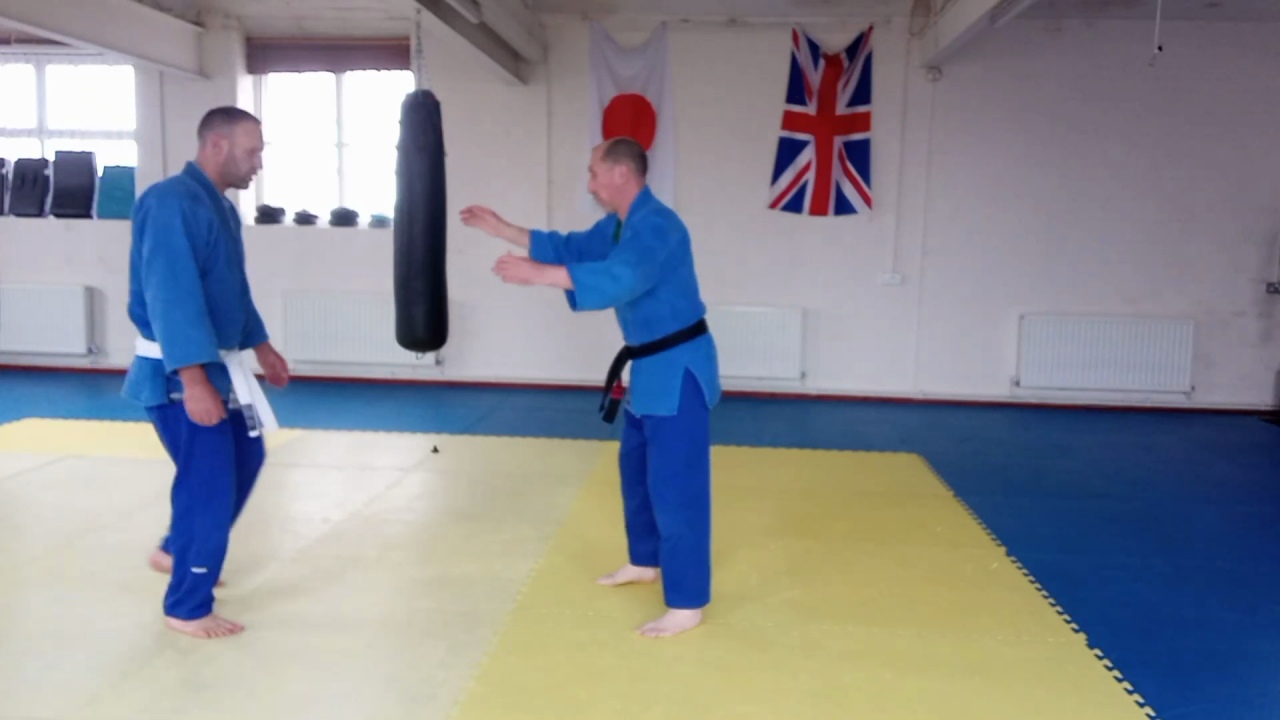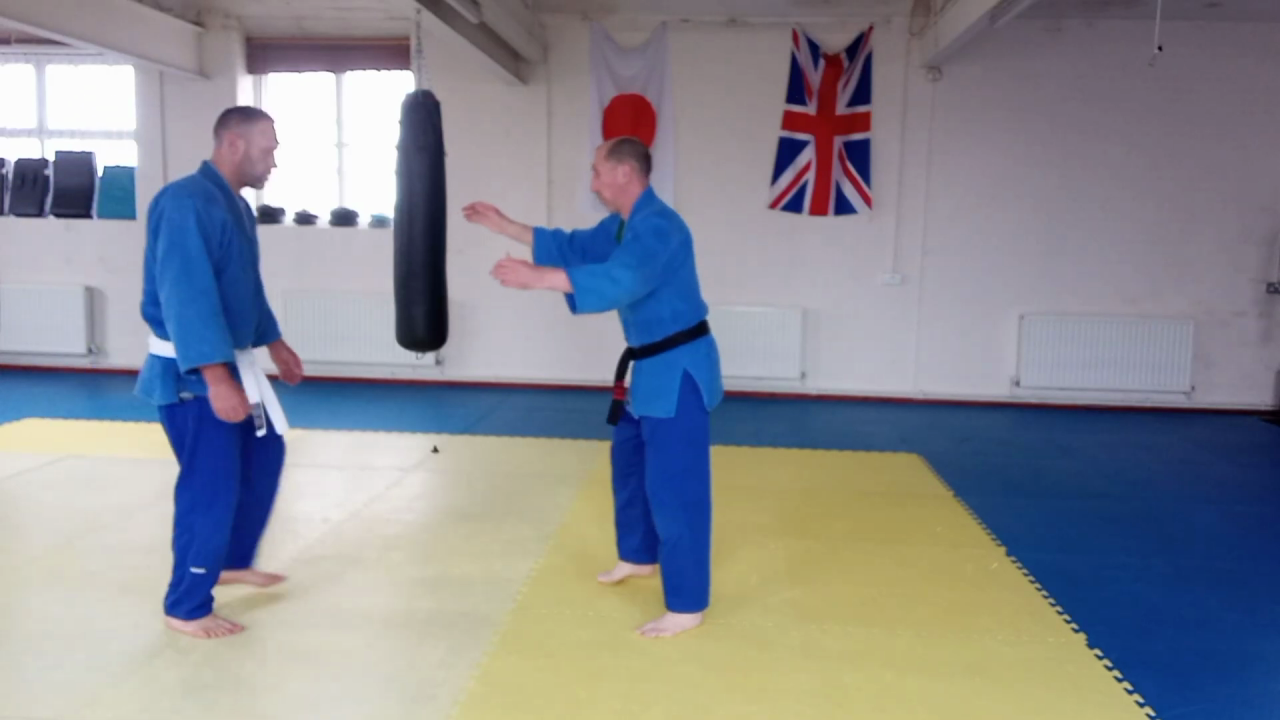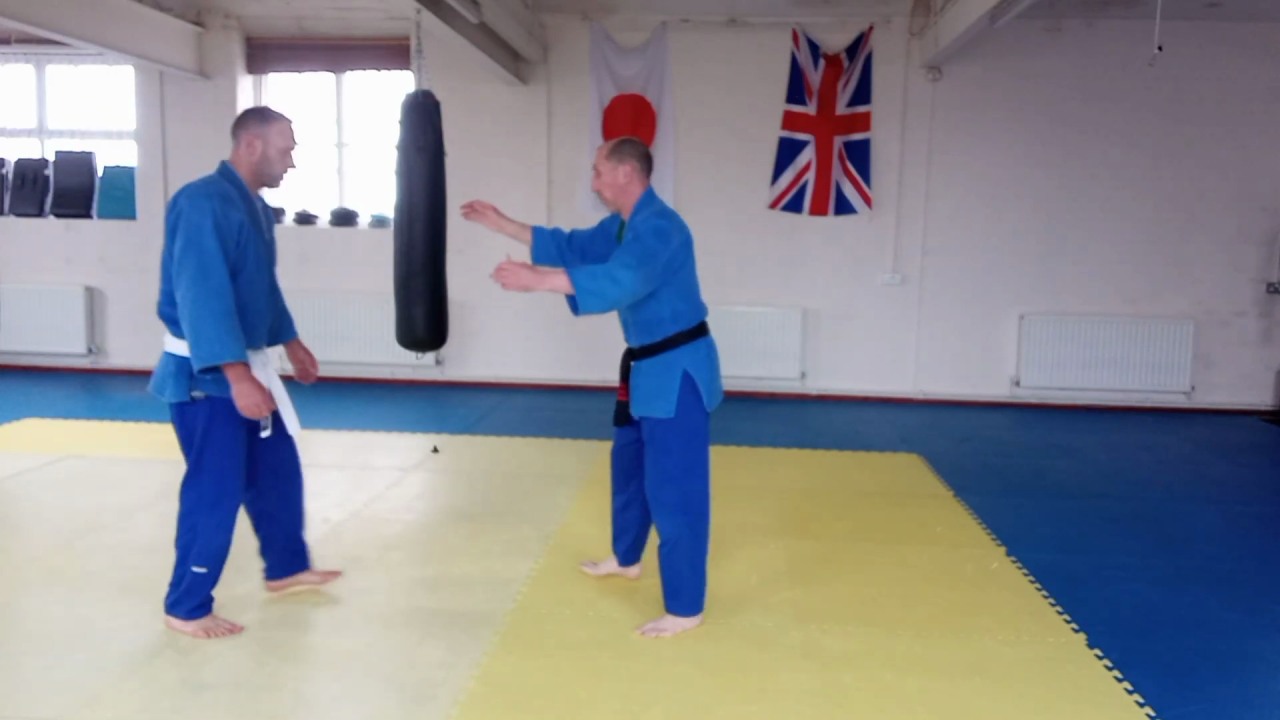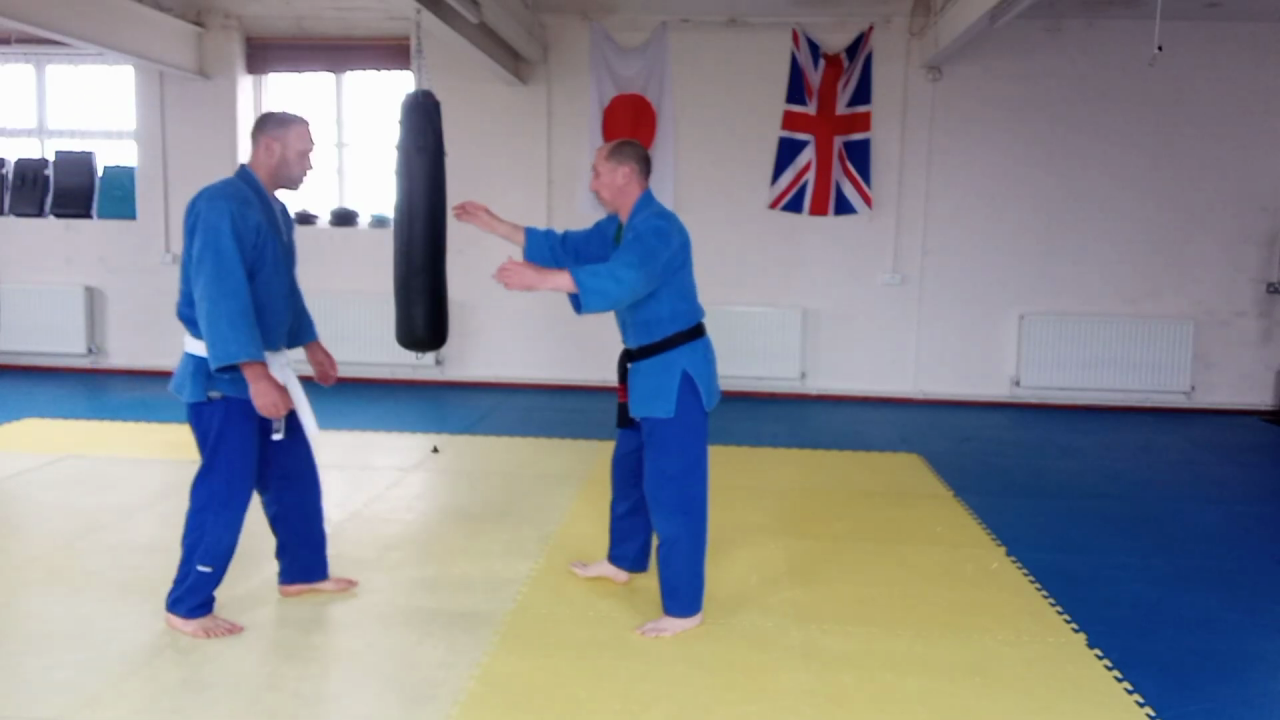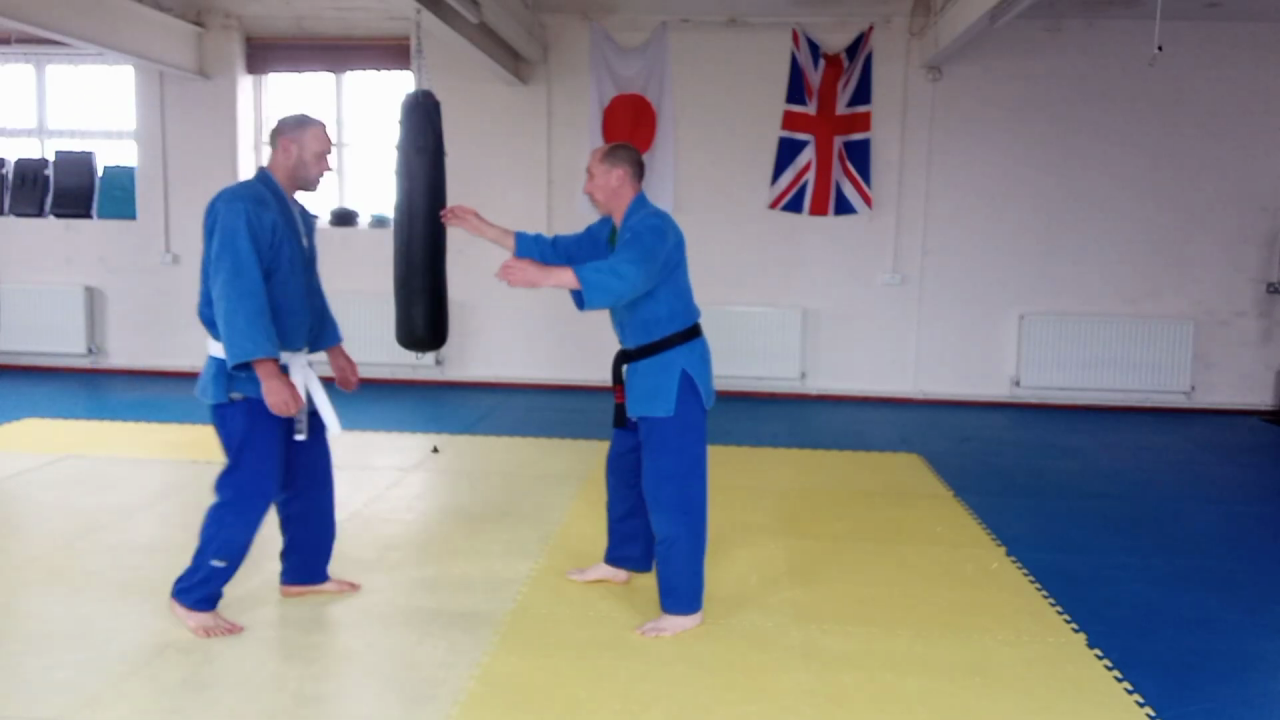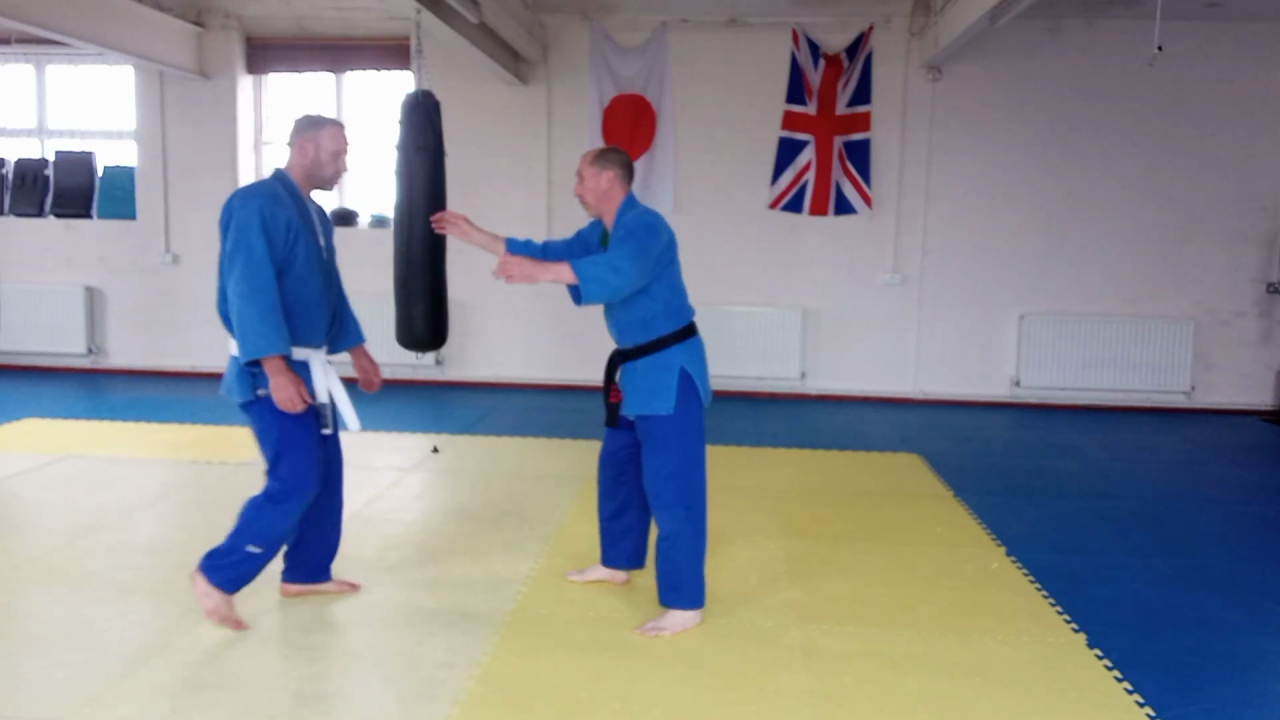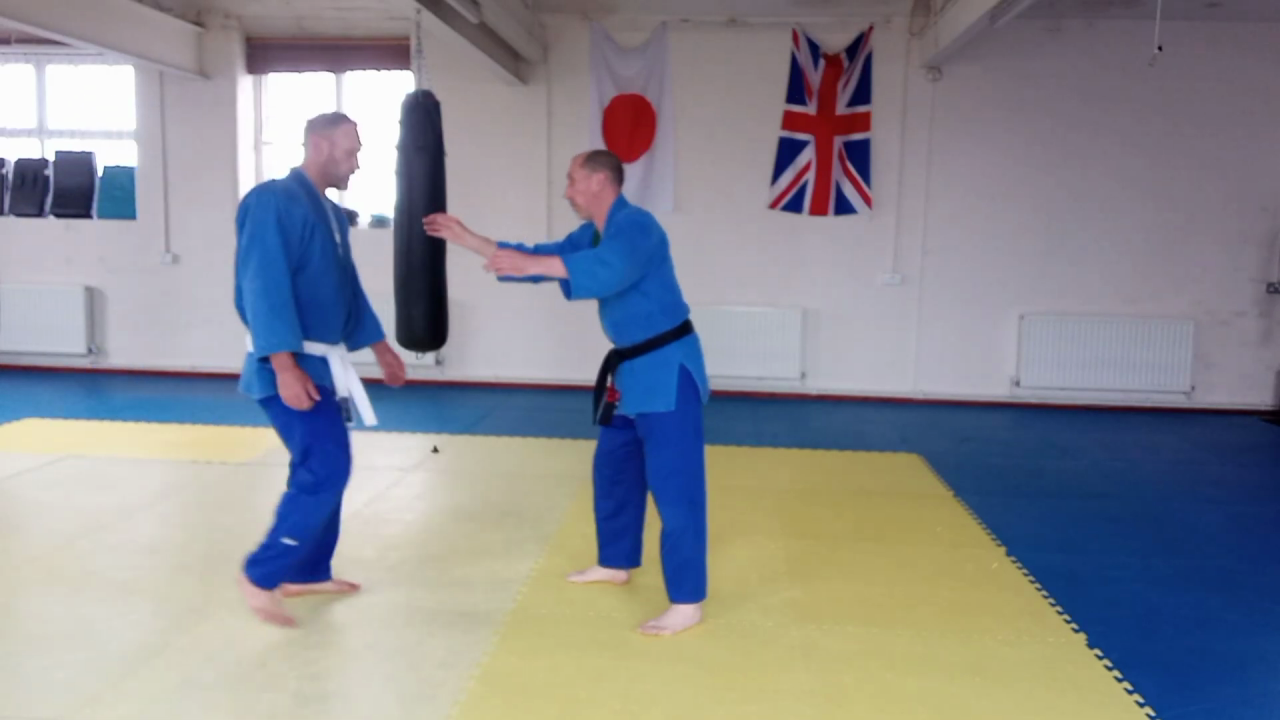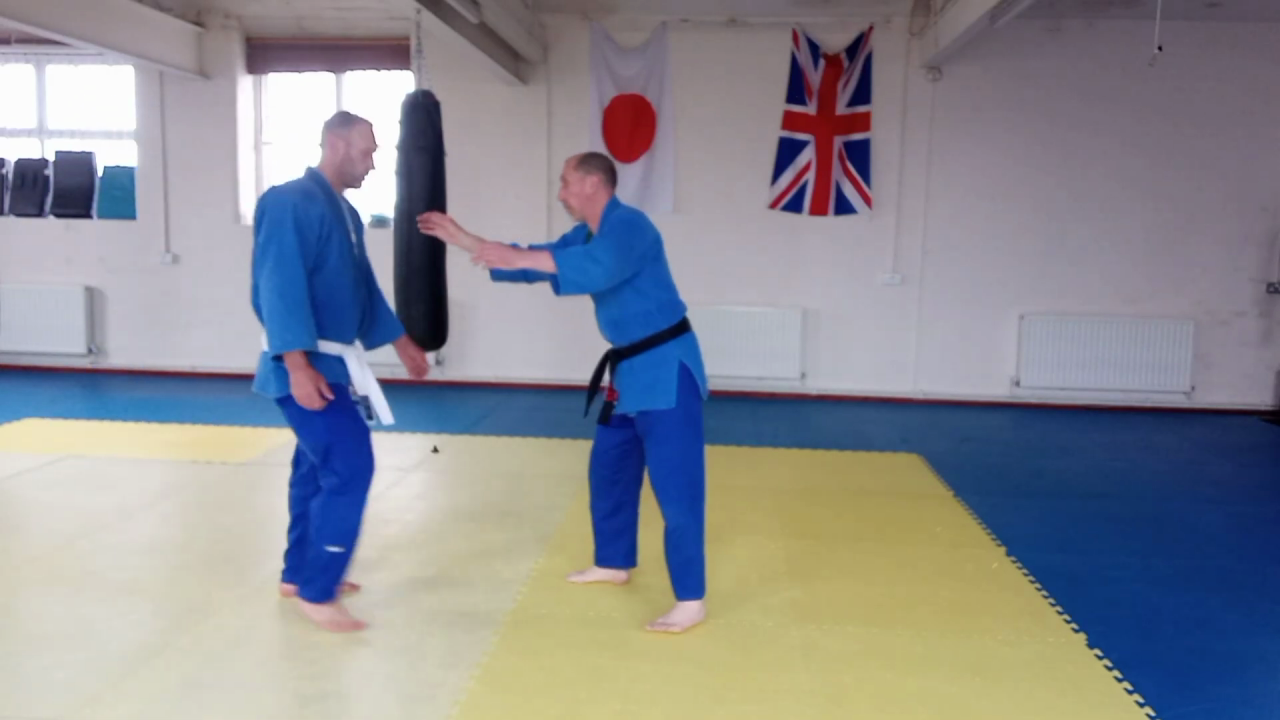
dt=0.1s
person 1, frame 1
left shoulder: (219, 206)
right shoulder: (172, 204)
right elbow: (173, 298)
left wrist: (261, 346)
right wrist: (194, 380)
left hip: (214, 365)
right hip: (179, 373)
left knee: (243, 461)
right knee: (208, 485)
left ankle: (178, 550)
right ankle: (186, 606)
person 1, frame 2
left shoulder: (234, 205)
right shoulder: (187, 203)
right elbow: (188, 298)
left wrist: (275, 344)
right wrist: (216, 379)
left hip: (226, 364)
right hip: (192, 373)
left knee: (264, 457)
right knee: (211, 486)
left ankle: (233, 559)
right ankle: (187, 606)
person 1, frame 3
left shoulder: (255, 207)
right shoulder: (203, 203)
right elbow: (203, 298)
left wrist: (291, 343)
right wrist: (237, 376)
left hip: (244, 367)
right hip: (205, 374)
left knee: (277, 468)
right knee: (214, 488)
left ankle: (286, 566)
right ankle: (186, 607)
person 1, frame 4
left shoulder: (274, 210)
right shoulder: (222, 205)
right elbow: (221, 298)
left wrist: (311, 345)
right wrist: (255, 376)
left hip: (263, 368)
right hip: (225, 375)
left knee: (293, 472)
right knee: (225, 488)
left ankle: (303, 572)
right ankle: (188, 605)
person 1, frame 5
left shoulder: (297, 215)
right shoulder: (240, 207)
right elbow: (238, 298)
left wrist: (333, 350)
right wrist: (268, 373)
left hip: (287, 368)
right hip: (247, 375)
left knee: (310, 472)
right knee: (250, 486)
left ankle: (306, 573)
right ankle: (194, 598)
person 1, frame 6
left shoulder: (315, 215)
right shoulder: (255, 206)
right elbow: (251, 295)
left wrist: (356, 351)
right wrist: (277, 371)
left hip: (307, 367)
right hip: (269, 371)
left knee: (323, 473)
right knee: (297, 480)
left ankle: (306, 573)
right ankle: (218, 575)
person 1, frame 7
left shoulder: (331, 213)
right shoulder: (271, 203)
left elbow: (347, 288)
right elbow: (265, 290)
left wrist: (379, 346)
right wrist: (285, 366)
left hip: (321, 361)
right hip: (290, 366)
left knee: (320, 469)
right knee: (325, 470)
left ankle: (304, 570)
right ankle: (265, 574)
person 1, frame 8
left shoulder: (344, 212)
right shoulder: (289, 203)
left elbow: (363, 287)
right elbow: (280, 290)
left wrist: (401, 341)
right wrist: (297, 365)
left hip: (336, 360)
right hip: (306, 365)
left knee: (318, 470)
right knee: (349, 469)
left ankle: (301, 573)
right ankle: (317, 591)
person 2, frame 1
left shoulder: (655, 225)
right shoulder: (618, 224)
left elbow: (616, 279)
right elbow: (572, 248)
left wrist: (539, 274)
right wrist: (501, 229)
left hip: (678, 368)
right hip: (653, 365)
left knee: (675, 484)
right knee: (637, 468)
left ankle: (686, 604)
right ankle: (645, 560)
person 2, frame 2
left shoulder: (657, 227)
right shoulder: (622, 223)
left elbow: (617, 281)
right elbow: (575, 246)
left wrist: (538, 277)
right wrist: (505, 225)
left hip: (679, 369)
right hip: (655, 366)
left knee: (674, 486)
right knee: (629, 462)
left ankle: (686, 606)
right ankle: (639, 556)
person 2, frame 3
left shoulder: (658, 226)
right shoulder: (622, 225)
left elbow: (619, 282)
right elbow: (573, 246)
left wrist: (539, 280)
right wrist: (503, 223)
left hip: (679, 370)
right hip: (653, 367)
left knee: (673, 487)
right knee: (629, 464)
left ankle: (685, 608)
right ankle: (625, 557)
person 2, frame 4
left shoulder: (657, 227)
right shoulder: (618, 226)
left elbow: (623, 281)
right elbow: (567, 247)
left wrist: (542, 280)
right wrist: (495, 225)
left hip: (676, 370)
right hip: (651, 368)
left knee: (672, 487)
right knee: (630, 470)
left ankle: (683, 609)
right ankle: (622, 561)
person 2, frame 5
left shoulder: (652, 227)
right shoulder: (610, 229)
left elbow: (623, 278)
right elbow: (556, 249)
left wrist: (546, 278)
right wrist: (485, 229)
left hip: (673, 372)
right hip: (645, 369)
left knee: (671, 488)
right knee: (625, 470)
left ankle: (683, 607)
right ankle: (622, 561)
person 2, frame 6
left shoulder: (644, 225)
right shoulder: (601, 232)
left elbow: (619, 273)
right elbow: (548, 252)
left wrist: (543, 273)
right wrist: (476, 235)
left hip: (670, 370)
right hip: (640, 368)
left knee: (671, 485)
right knee: (618, 469)
left ankle: (684, 604)
right ankle: (617, 562)
person 2, frame 7
left shoulder: (635, 226)
right shoulder: (591, 234)
left elbow: (609, 270)
right elbow: (542, 256)
left wrist: (531, 265)
right wrist: (466, 238)
left hip: (668, 367)
right hip: (633, 368)
left knee: (674, 483)
right knee: (613, 467)
left ankle: (688, 602)
right ankle: (616, 562)
person 2, frame 8
left shoulder: (629, 225)
right shoulder: (585, 235)
left elbow: (599, 266)
right elbow: (534, 259)
left wrist: (522, 260)
right wrist: (460, 238)
left hip: (666, 366)
right hip: (632, 367)
left knee: (674, 479)
right knee: (610, 467)
left ankle: (690, 598)
right ankle: (614, 562)
